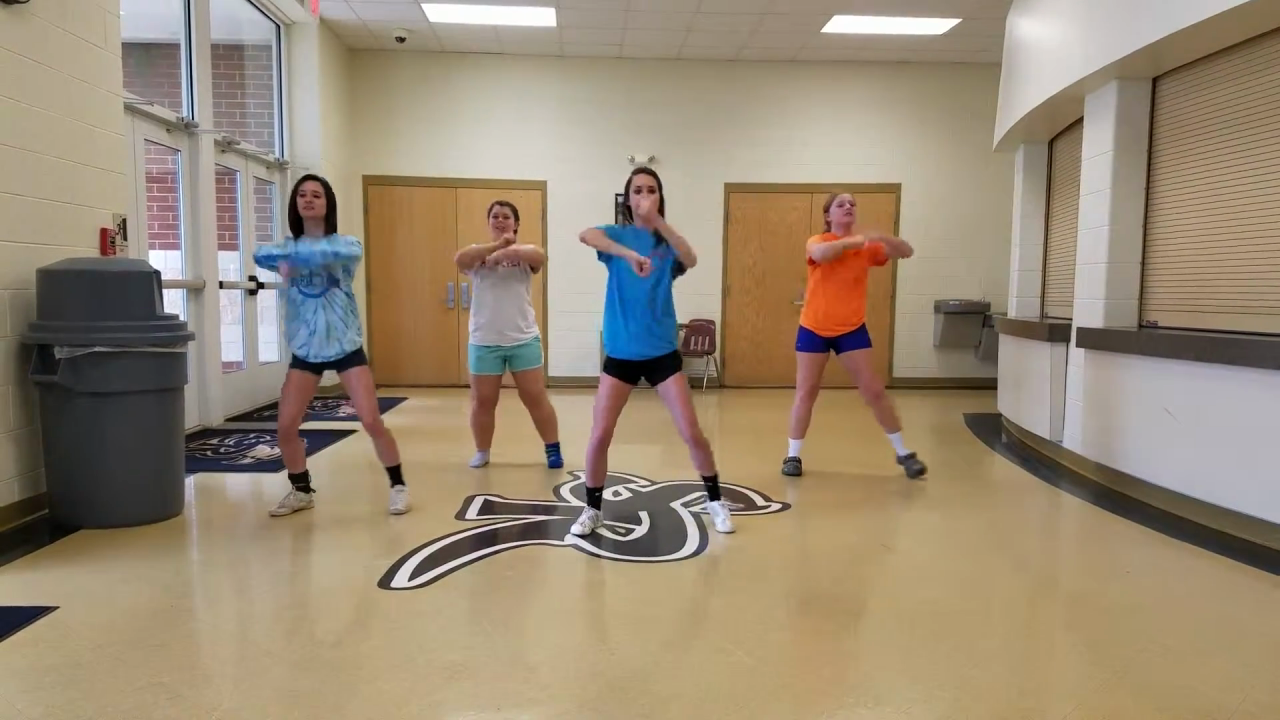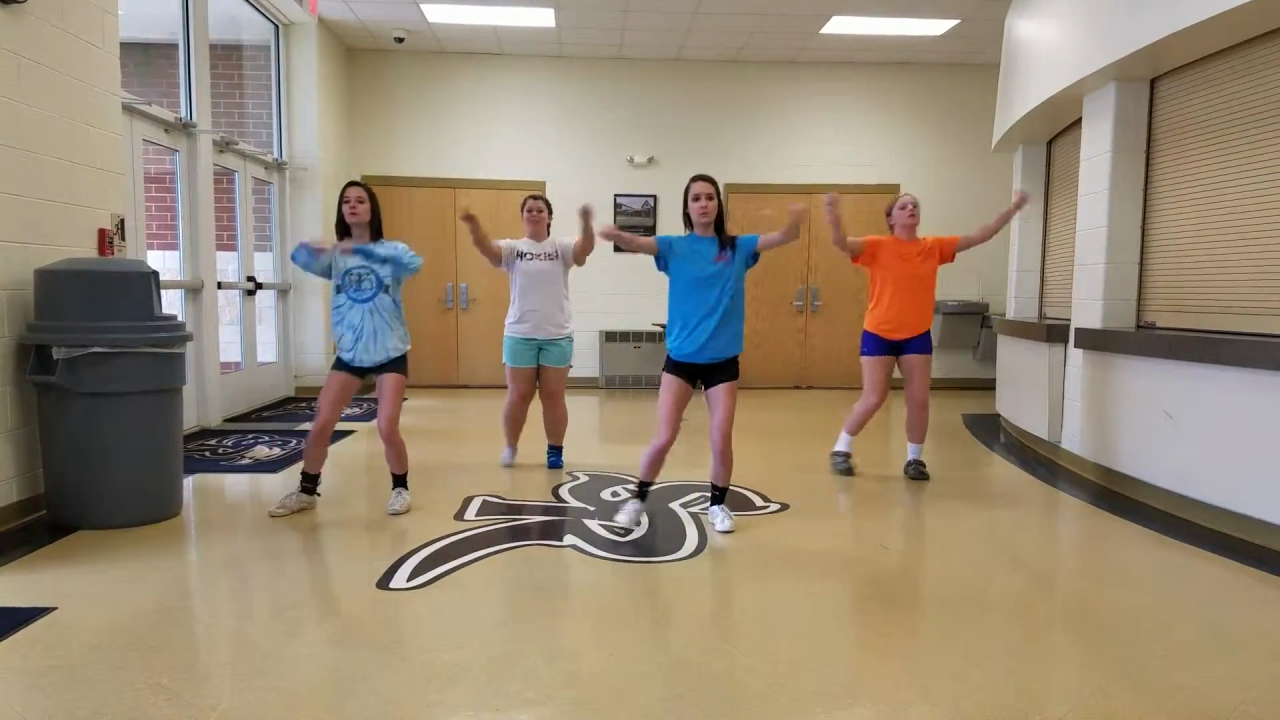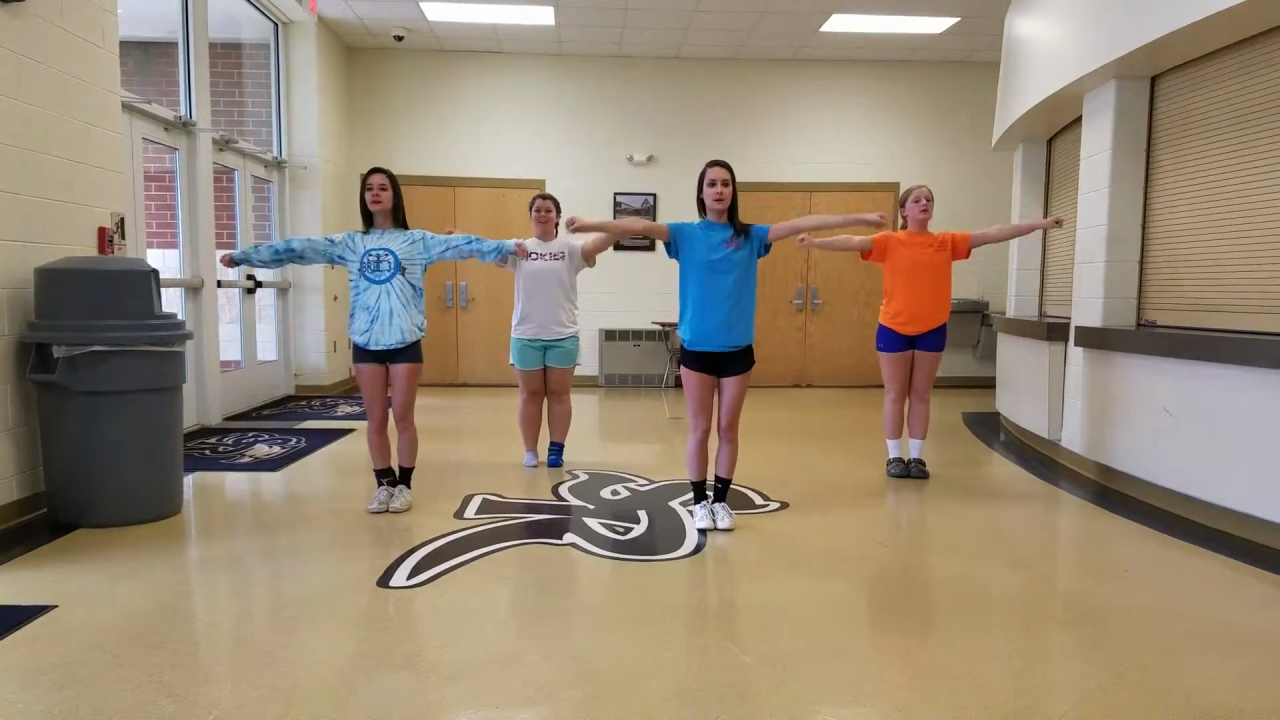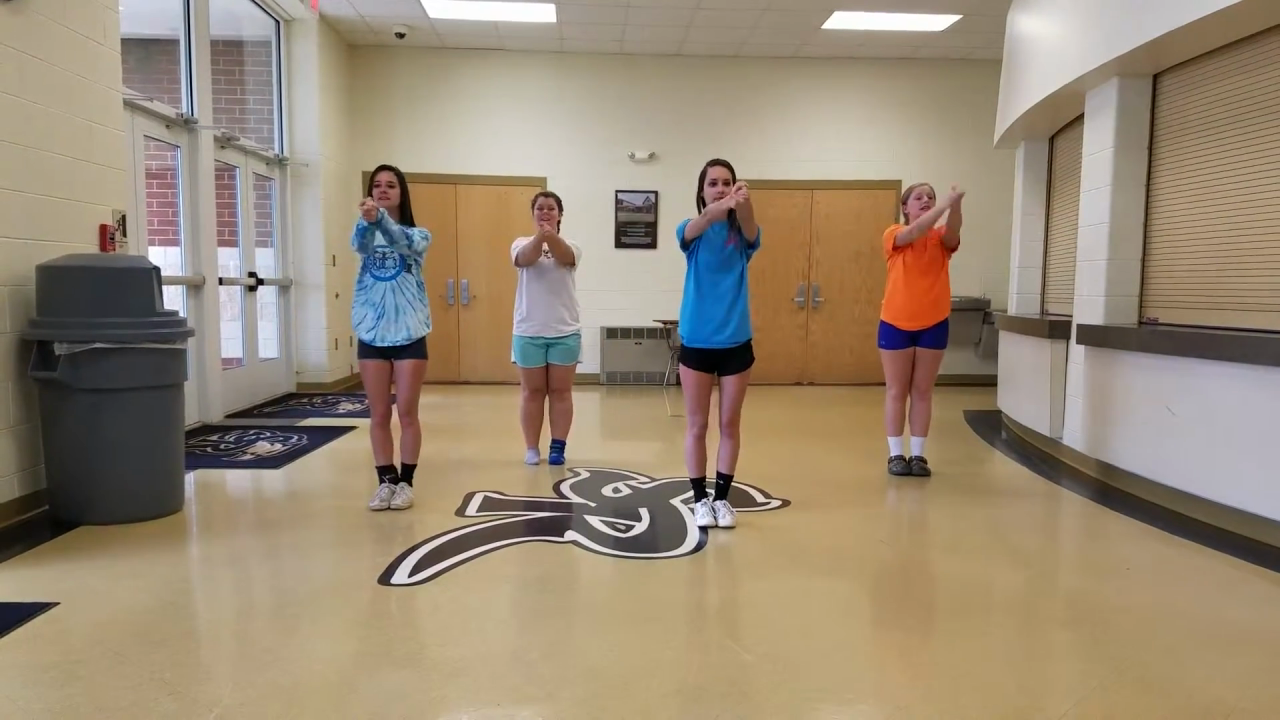
dt=0.5s
person 1, frame 1
left shoulder: (670, 243)
right shoulder: (616, 236)
left elbow: (691, 259)
right elbow: (584, 235)
left wrist: (659, 224)
right wrist: (628, 254)
left hip: (663, 354)
right hip: (620, 354)
left knee: (692, 434)
right knee: (599, 436)
left ankle: (715, 499)
right ankle: (593, 508)
person 1, frame 2
left shoulder: (738, 247)
right shoulder: (673, 247)
left elbow: (787, 237)
right elbow: (629, 241)
left wrist: (796, 217)
right wrist: (610, 232)
left hip: (723, 359)
right hip: (681, 358)
left knee: (721, 442)
right knee: (663, 440)
left ankle: (718, 504)
right ankle: (638, 499)
person 1, frame 3
left shoulder: (750, 235)
right shoulder: (685, 234)
left elbow: (801, 224)
right elbow: (641, 226)
left wrist: (859, 218)
right wrist: (591, 225)
left hip: (737, 347)
right hip: (697, 347)
left knee: (728, 429)
right knee: (700, 429)
left ankle: (721, 501)
right ankle: (700, 502)
person 1, frame 4
left shoulder: (743, 234)
right shoulder: (691, 230)
left elbow: (749, 229)
right elbow: (699, 225)
left wrist: (743, 202)
right wrist: (722, 205)
left hip: (736, 342)
right hip: (696, 342)
left knee: (729, 425)
right knee: (697, 426)
left ankle: (722, 498)
right ankle: (699, 499)
person 2, frame 1
left shoulder: (348, 245)
right shoulder: (288, 247)
left elbow: (341, 253)
right elbow: (261, 256)
left wrist: (296, 260)
right wrist: (296, 258)
left hip: (346, 347)
right hip: (305, 351)
left knee: (371, 420)
right knee: (286, 425)
left ankle: (397, 486)
right ankle: (301, 490)
person 2, frame 2
left shoulder: (392, 250)
right shoulder: (333, 256)
left elbow: (410, 264)
right elbow: (299, 257)
left wrist: (363, 250)
right wrist: (317, 248)
left hip: (389, 354)
right hip: (348, 355)
left knee: (387, 429)
right knee: (321, 426)
left ankle: (400, 488)
right ankle: (306, 491)
person 2, frame 3
left shoulder: (417, 241)
right shoulder: (351, 243)
left elbow: (458, 244)
right elbow: (303, 248)
left wrist: (506, 247)
right wrist: (243, 256)
left hip: (405, 340)
right hip: (366, 342)
left knee: (402, 417)
right knee: (376, 419)
left ankle: (404, 485)
right ankle: (384, 484)
person 2, frame 4
left shoulder: (418, 235)
right shoulder: (368, 236)
left elbow: (402, 243)
right elbow: (360, 243)
left wrist: (379, 216)
right wrist: (367, 218)
left hip: (410, 335)
right hip: (371, 337)
left knee: (407, 413)
right knee: (379, 414)
left ankle: (406, 482)
right ankle: (386, 481)
person 3, frame 1
left shoulder: (868, 245)
right shoulder: (818, 242)
left elbow: (906, 251)
right elbow: (820, 254)
left wrist: (880, 237)
right wrist: (854, 240)
left hip: (852, 329)
right hip: (814, 328)
left knee: (875, 391)
right knee: (805, 394)
left ankle: (903, 453)
right ankle: (793, 455)
person 3, frame 2
left shoulder: (933, 247)
right shoulder: (877, 247)
left elbow: (979, 236)
right elbow: (842, 243)
left wrist: (1011, 211)
right wrist: (833, 213)
left hip: (917, 335)
right hip: (878, 333)
left knee: (919, 399)
right knee: (873, 399)
left ankle: (914, 459)
right ankle: (842, 448)
person 3, frame 3
left shoulder: (947, 242)
right shoulder: (889, 241)
left elbow: (992, 234)
right elbow: (852, 242)
left wrist: (1039, 224)
right wrist: (815, 242)
left hip: (932, 329)
right hip: (894, 328)
left knee: (921, 394)
right knee: (895, 394)
left ankle: (916, 457)
right ankle: (894, 456)
person 3, frame 4
left shoulder: (941, 235)
right shoulder: (894, 233)
left elbow: (952, 236)
right elbow: (914, 232)
left wrist: (954, 207)
right wrist: (941, 207)
left hip: (934, 324)
right hip: (896, 323)
left knee: (922, 391)
right knee: (897, 391)
left ankle: (917, 455)
right ankle: (895, 454)
person 4, frame 1
left shoulder: (524, 254)
right shoulder: (479, 254)
left elbow: (539, 258)
right elbow: (460, 259)
left wrist: (508, 251)
right wrist: (496, 245)
left hip: (523, 339)
right hip: (484, 341)
left knee: (535, 398)
right knee: (482, 401)
left ankle: (553, 449)
right ankle: (482, 451)
person 4, frame 2
left shoulder: (561, 247)
right shoulder: (513, 248)
left elbow: (586, 246)
right elbow: (486, 248)
left wrist: (586, 223)
right wrist: (474, 225)
left hip: (557, 335)
right hip: (520, 334)
left knee: (553, 395)
right knee: (519, 394)
left ankle: (555, 450)
right ankle: (510, 446)
person 4, frame 3
left shoulder: (569, 248)
left elbow: (593, 248)
left wrist: (613, 234)
left hip: (563, 335)
right hip: (527, 335)
left knee: (559, 393)
right knee: (530, 394)
left ankle: (556, 448)
right ankle: (530, 450)
person 4, frame 4
left shoulder: (570, 246)
right shoulder: (523, 243)
left elbow: (564, 256)
right elbow: (525, 258)
left wrist: (550, 236)
right wrist: (540, 236)
left hip: (564, 332)
right hip: (528, 332)
left knee: (560, 391)
right knee: (532, 392)
left ankle: (558, 446)
right ankle: (532, 448)
